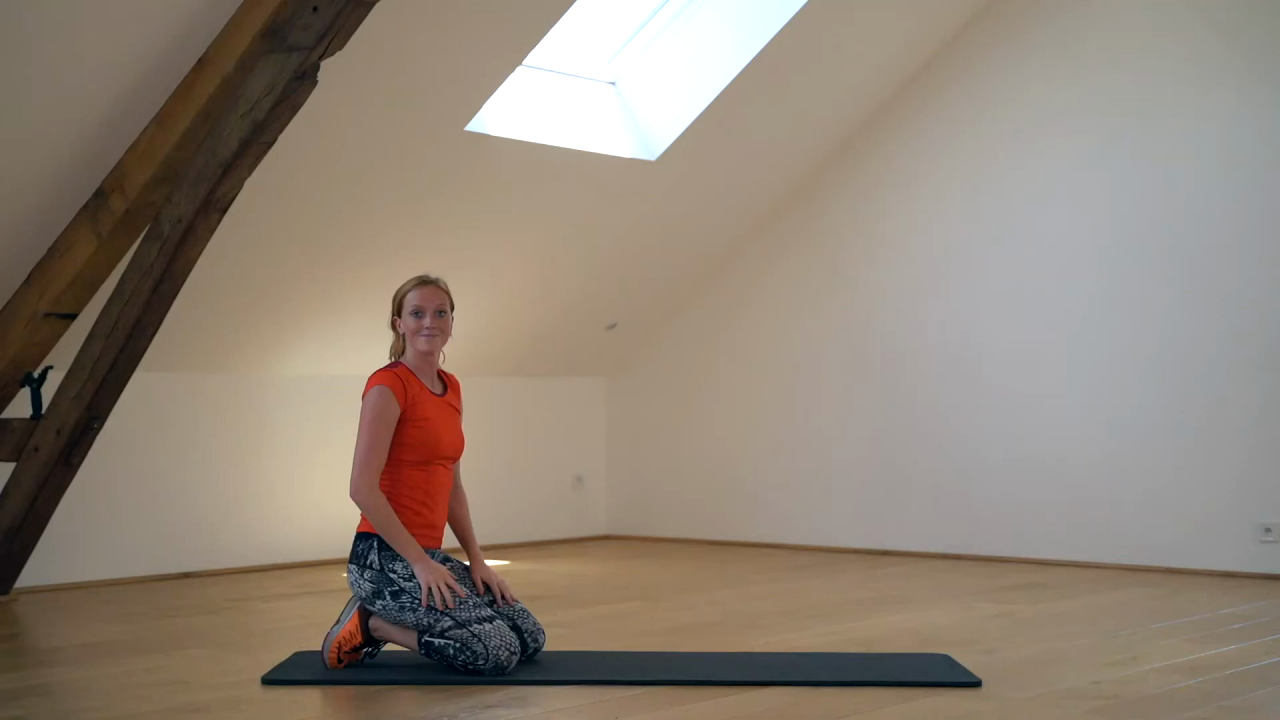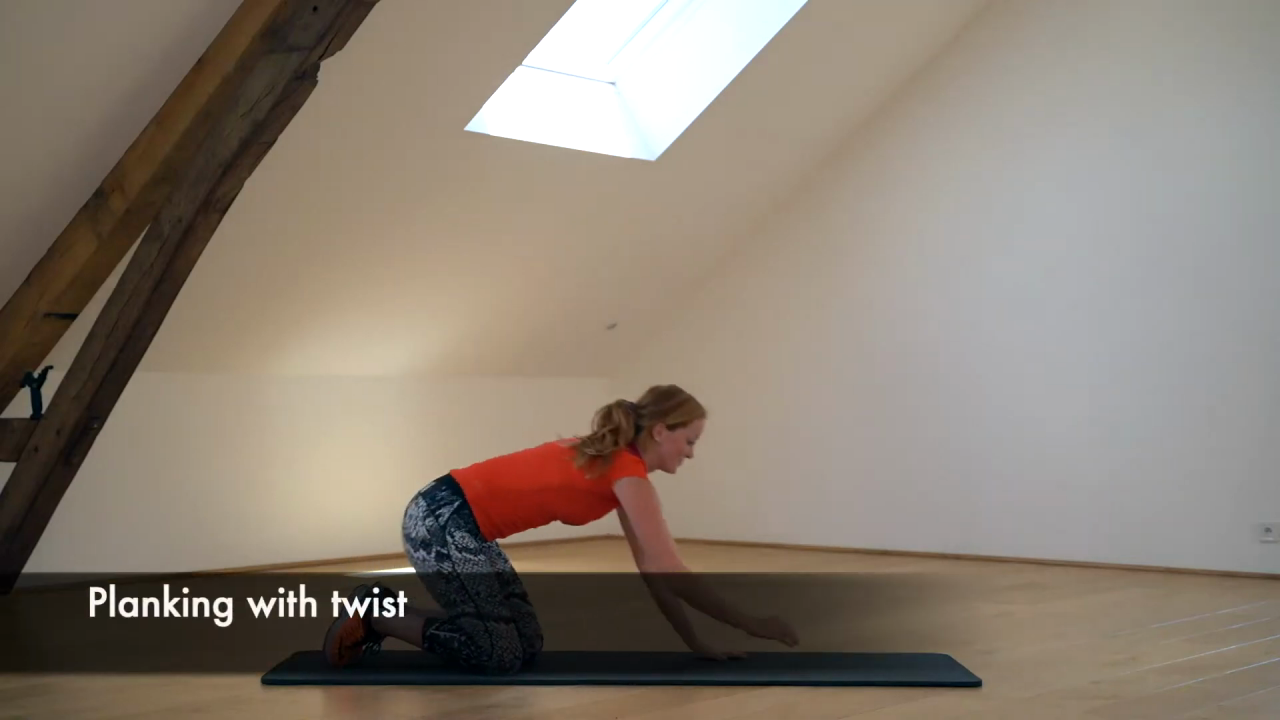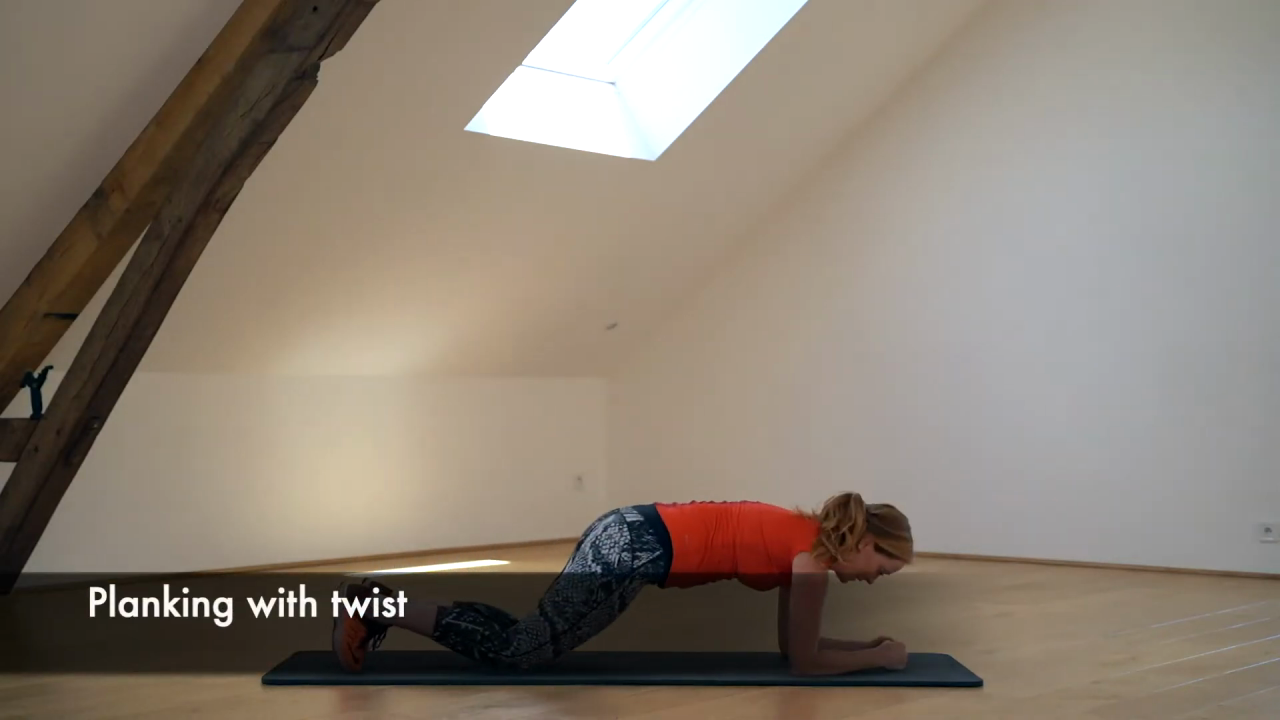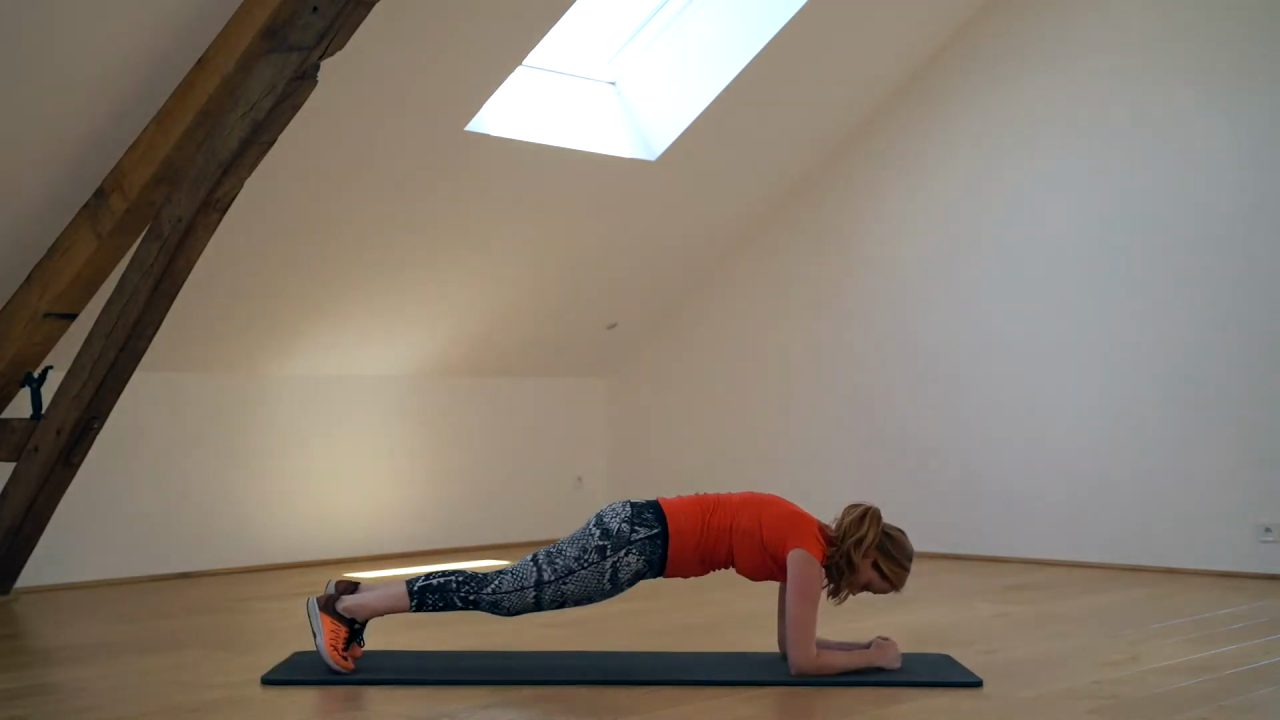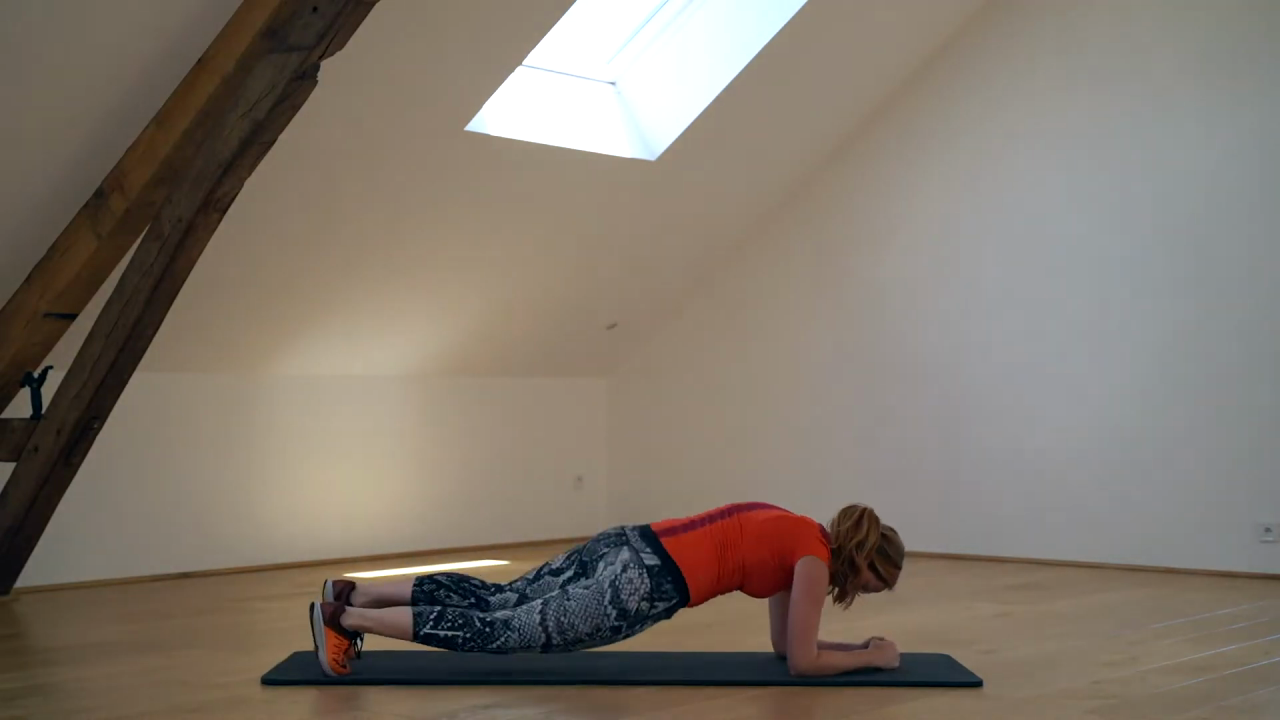
dt=1s
person 1, frame 1
left shoulder: (452, 388)
right shoulder: (387, 386)
right elbow: (362, 488)
left wrist: (477, 561)
right wrist: (420, 563)
left hip: (426, 555)
right hip: (387, 558)
left knee: (529, 637)
right knee: (496, 652)
left ankle: (382, 615)
right ankle: (372, 625)
person 1, frame 2
left shoulder: (618, 459)
right shoulder: (626, 471)
left elbow: (651, 567)
right elbow: (674, 577)
left wrist: (693, 639)
right wrist: (754, 625)
left hip: (458, 521)
right hip: (441, 521)
left knee: (525, 644)
right knee: (498, 654)
left ankle: (381, 610)
right ankle: (376, 619)
person 1, frame 3
left shoulder: (801, 538)
right shoulder: (813, 552)
left elbow: (792, 641)
right elbow: (805, 661)
left wrist: (867, 643)
right wrist: (880, 657)
left hip: (629, 532)
right hip: (636, 549)
left knee: (528, 635)
right knee: (520, 648)
left ankle: (384, 603)
right ankle: (377, 608)
person 1, frame 4
left shoulder: (807, 541)
right shoulder: (808, 550)
left elbow: (791, 642)
right elbow: (803, 661)
left wrist: (861, 644)
right wrist: (872, 656)
left hip: (643, 540)
right hip: (637, 539)
left knee: (507, 593)
right knee: (499, 593)
left ankle: (360, 594)
right ankle: (342, 606)
person 1, frame 5
left shoulder: (790, 532)
right shoulder: (815, 556)
left elbow: (784, 643)
right elbow: (803, 662)
left wrist: (857, 645)
right wrist: (872, 656)
left hip: (623, 546)
right hip: (644, 587)
left knee: (498, 599)
right knee: (497, 633)
left ankle: (354, 592)
right ankle: (345, 619)
